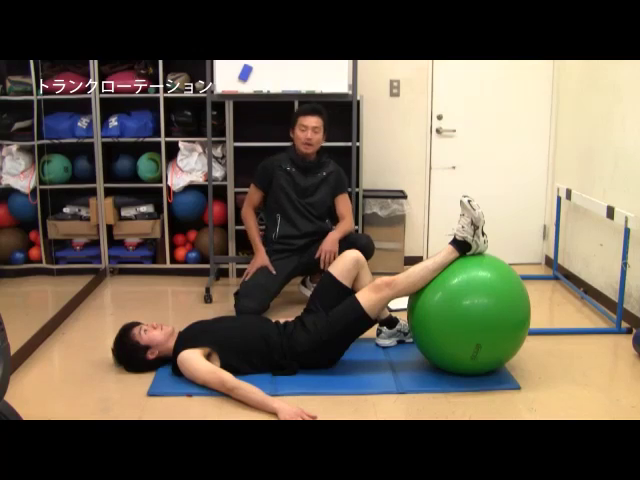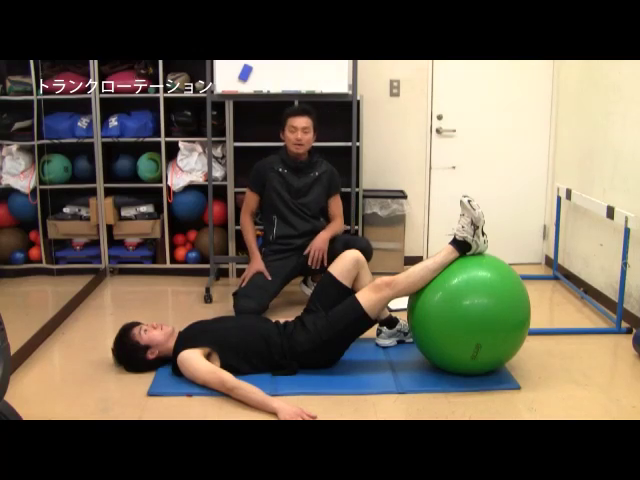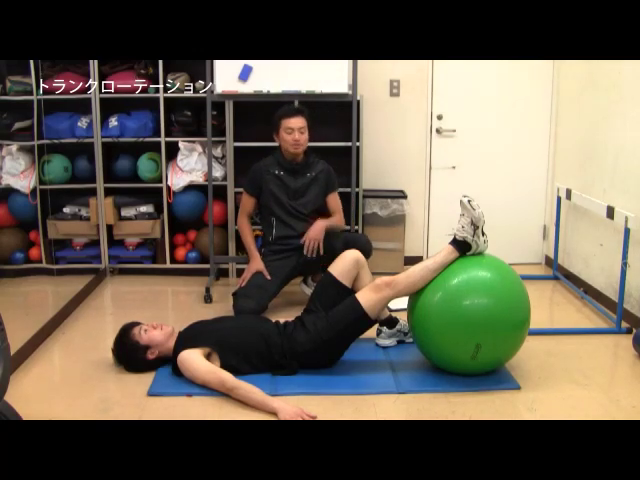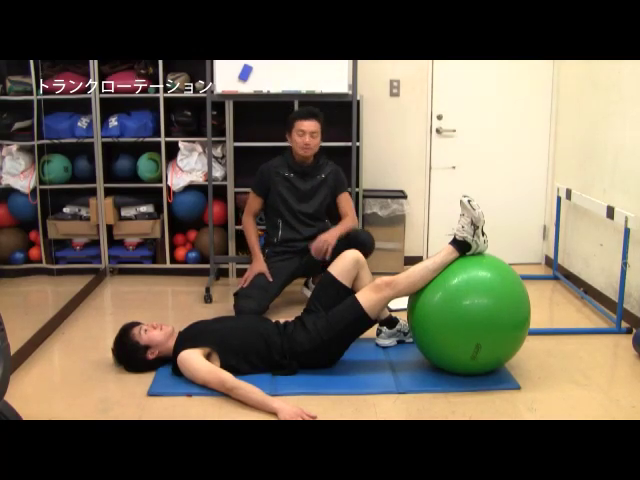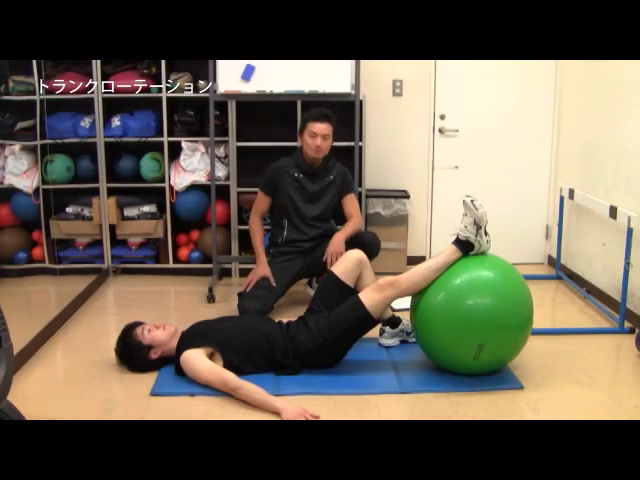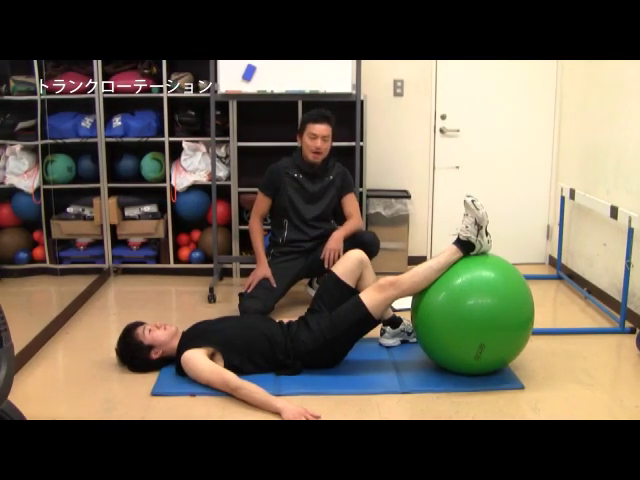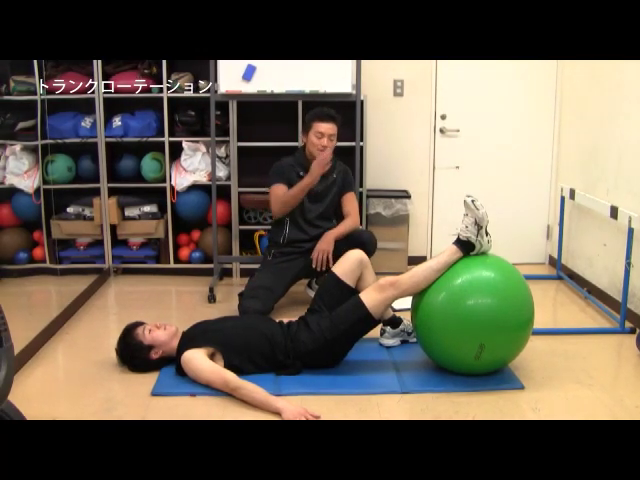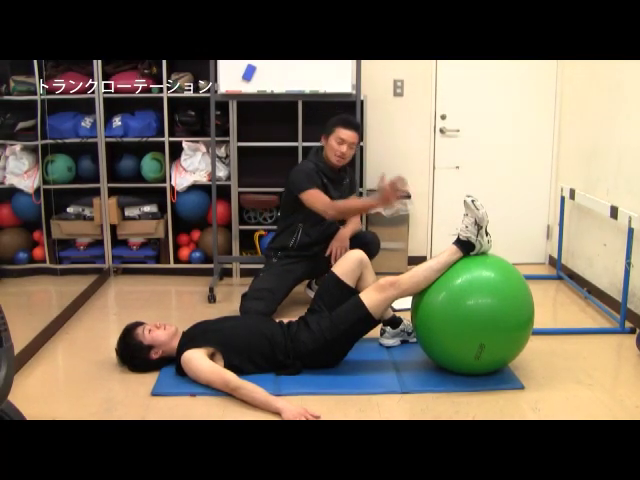
dt=0.4s
person 1, frame 1
left shoulder: (190, 334)
right shoulder: (186, 358)
right elbow: (227, 383)
right wrist: (277, 406)
left hip: (297, 328)
right hip: (305, 348)
left knee: (354, 257)
right knee: (383, 286)
right ankle: (461, 245)
person 1, frame 2
left shoulder: (190, 333)
right shoulder: (186, 359)
right elbow: (228, 383)
right wrist: (277, 406)
left hip: (297, 327)
right hip: (305, 348)
left knee: (354, 257)
right knee: (384, 285)
right ankle: (461, 245)
person 1, frame 3
left shoulder: (189, 333)
right shoulder: (186, 358)
right elbow: (227, 382)
right wrist: (277, 406)
left hip: (297, 327)
right hip: (305, 348)
left knee: (354, 257)
right knee: (384, 286)
right ankle: (461, 245)
person 1, frame 4
left shoulder: (190, 333)
right shoulder: (186, 359)
right elbow: (228, 383)
right wrist: (278, 406)
left hip: (297, 327)
right hip: (305, 348)
left knee: (354, 257)
right knee: (384, 285)
right ankle: (461, 244)
person 1, frame 5
left shoulder: (193, 333)
right shoulder: (189, 358)
right elbow: (230, 382)
right wrist: (280, 406)
left hip: (300, 327)
right hip: (308, 348)
left knee: (357, 257)
right knee: (387, 286)
right ankle: (464, 244)
person 1, frame 6
left shoulder: (194, 333)
right shoulder: (190, 358)
right elbow: (232, 383)
right wrist: (281, 406)
left hip: (301, 327)
right hip: (309, 348)
left knee: (358, 257)
right knee: (388, 285)
right ankle: (465, 244)
person 1, frame 7
left shoulder: (194, 333)
right shoulder: (190, 358)
right elbow: (231, 382)
right wrist: (281, 406)
left hip: (301, 327)
right hip: (309, 348)
left knee: (357, 257)
right knee: (388, 286)
right ankle: (465, 244)
person 1, frame 8
left shoulder: (194, 333)
right shoulder: (190, 359)
right elbow: (231, 383)
right wrist: (282, 406)
left hip: (302, 327)
right hip: (309, 348)
left knee: (358, 257)
right knee: (388, 285)
right ankle: (465, 244)
person 2, frame 1
left shoulder: (333, 173)
right shoulder: (273, 166)
left elbow: (347, 220)
right elbow: (248, 209)
left wrist: (334, 235)
right wrist: (259, 251)
left hip: (318, 247)
right hip: (279, 251)
left knee: (364, 244)
right knee: (247, 308)
left ankle: (316, 280)
person 2, frame 2
left shoulder: (326, 172)
right shoulder: (265, 168)
left elbow: (338, 221)
right elbow: (246, 215)
left wrist: (325, 236)
right wrist: (255, 257)
left hip: (315, 246)
right hip: (278, 251)
left knee: (362, 248)
right knee: (246, 308)
left ankle: (316, 280)
person 2, frame 3
left shoulder: (323, 171)
right shoulder: (262, 171)
left elbow: (339, 219)
right elbow: (243, 217)
left wrist: (323, 224)
right wrist: (254, 257)
left hip: (314, 246)
right hip: (277, 252)
left knee: (361, 245)
right knee: (245, 308)
left ankle: (317, 279)
person 2, frame 4
left shoulder: (332, 173)
right shoulder: (270, 171)
left elbow: (351, 219)
right elbow: (249, 217)
left wrist: (333, 233)
right wrist: (257, 258)
left hip: (317, 250)
right hip: (280, 253)
left knee: (364, 240)
right knee: (246, 309)
left ankle: (317, 281)
person 2, frame 5
left shoulder: (339, 174)
right shoulder: (279, 171)
left elbow: (356, 219)
right elbow: (256, 217)
left wrist: (340, 236)
right wrist: (261, 261)
left hip: (322, 248)
right hip: (285, 253)
left knee: (370, 242)
right knee: (250, 309)
person 2, frame 6
left shoulder: (339, 174)
right shoulder: (279, 171)
left elbow: (355, 219)
right elbow: (256, 219)
left wrist: (339, 234)
right wrist: (262, 263)
left hip: (322, 248)
right hip: (285, 253)
left knee: (369, 241)
right knee: (251, 309)
person 2, frame 7
left shoulder: (341, 172)
right shoulder: (284, 168)
left elbow: (353, 218)
right elbow: (278, 209)
left wrist: (330, 236)
right wrist: (312, 178)
left hip: (322, 247)
right hip: (286, 251)
left knee: (366, 240)
right knee: (250, 309)
left ankle: (323, 283)
person 2, frame 8
left shoulder: (346, 174)
right shoulder: (304, 173)
left elbow: (354, 218)
right elbow: (330, 210)
left wrist: (344, 233)
right wrist: (377, 200)
left hip: (324, 249)
right hip: (289, 254)
left knee: (370, 241)
right knee: (253, 312)
left ankle: (321, 283)
